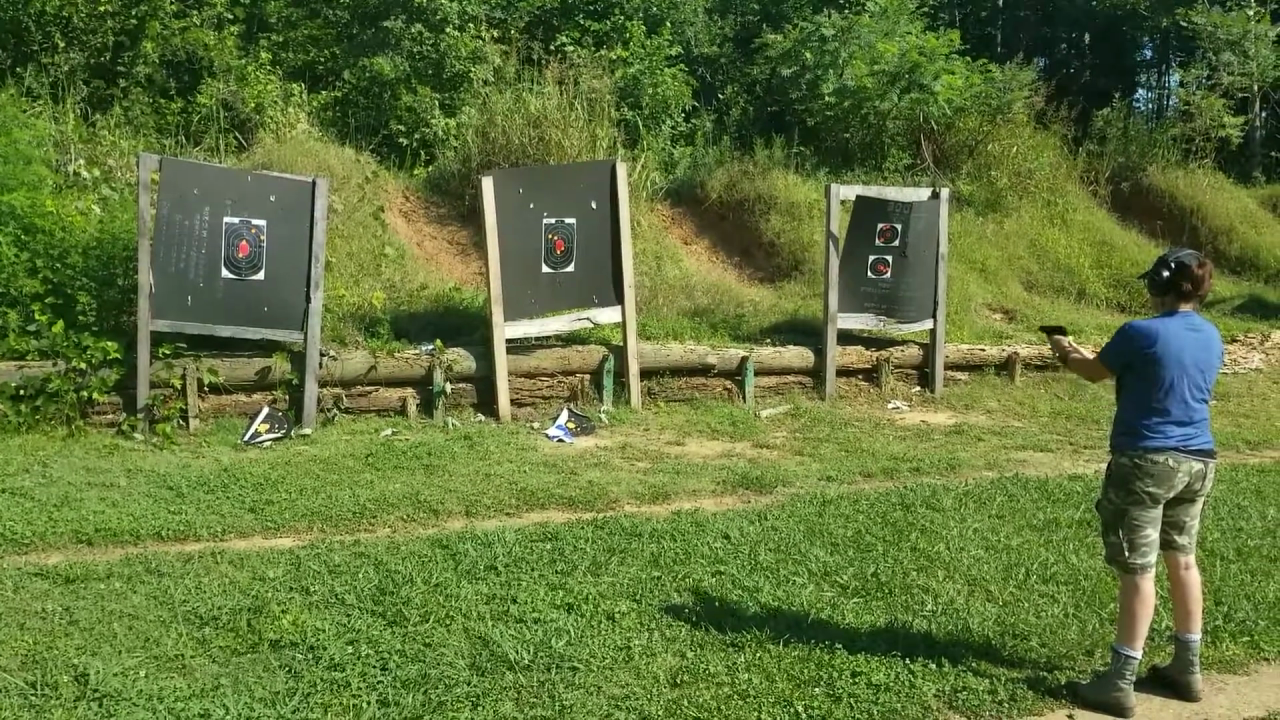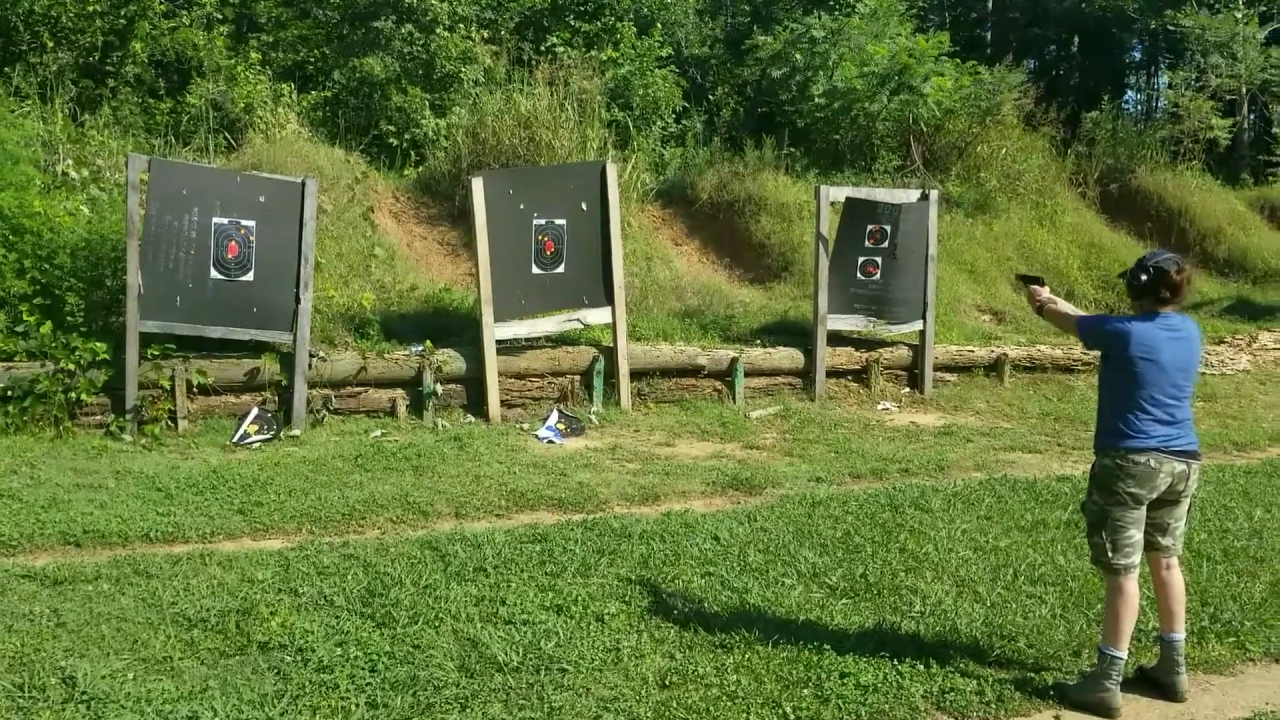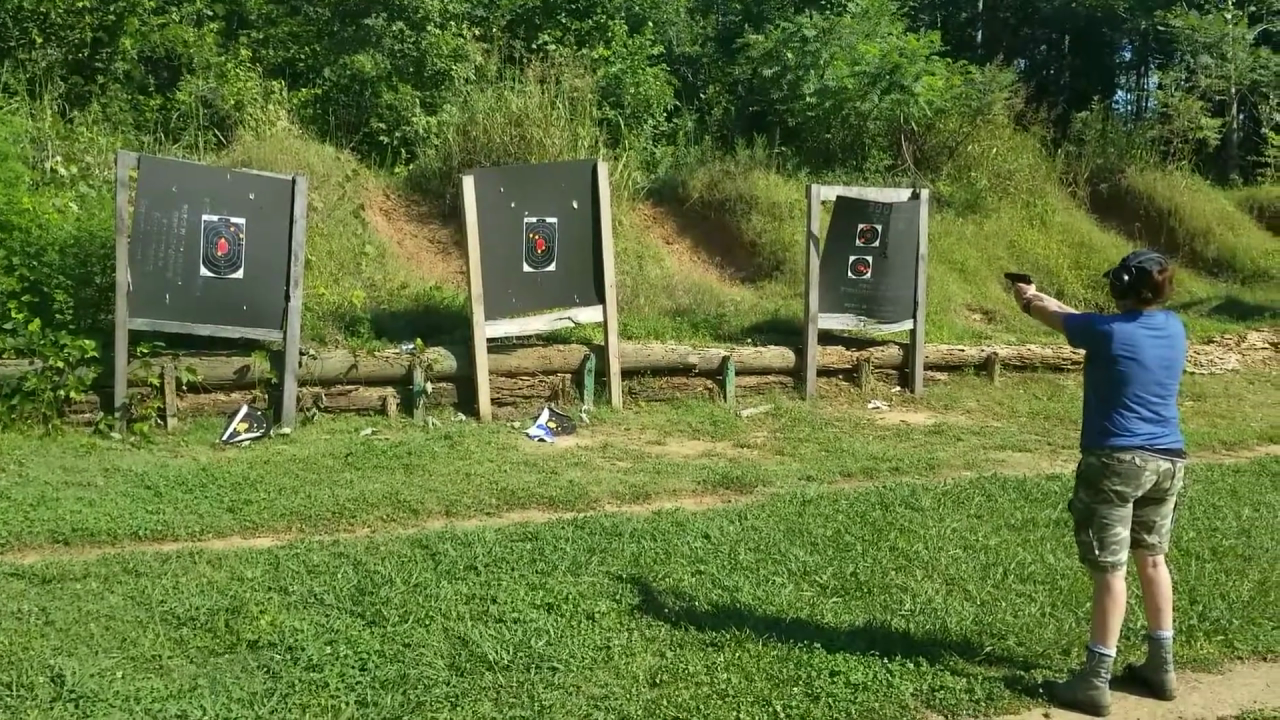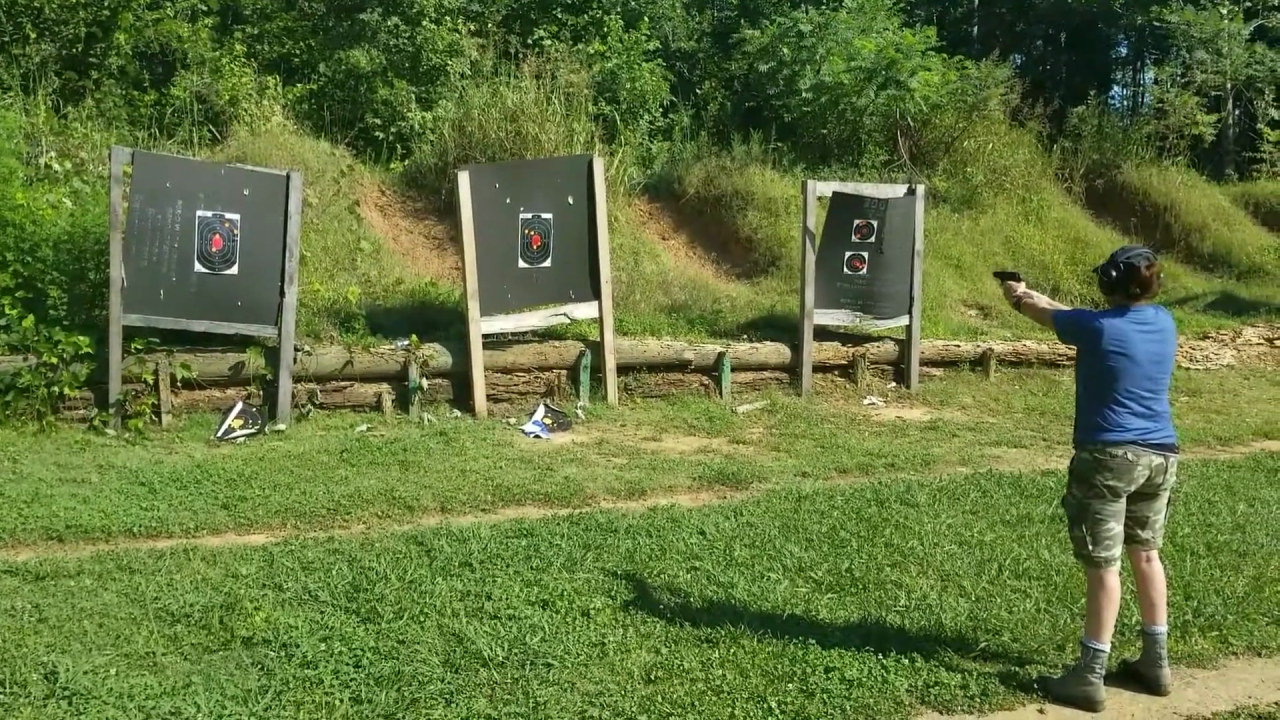
dt=0.7s
person 1, frame 1
left shoulder: (1141, 333)
right shoulder: (1211, 337)
left elbow: (1095, 371)
left wrist: (1066, 353)
right wrist: (1083, 353)
left hip: (1146, 463)
right hip: (1198, 461)
left knee: (1137, 571)
right knee: (1182, 560)
right ankle: (1187, 668)
person 1, frame 2
left shoulder: (1123, 332)
right shoulder: (1189, 331)
left elbow: (1070, 322)
left wrist: (1041, 302)
right wrist: (1055, 299)
left hip: (1130, 464)
right hip: (1182, 462)
left knee: (1123, 571)
right knee: (1166, 561)
right ankle: (1173, 669)
person 1, frame 3
left shoulder: (1109, 331)
right shoulder: (1173, 327)
left elbow: (1056, 318)
left wrist: (1029, 299)
right wrist: (1043, 297)
left hip: (1116, 462)
right hip: (1168, 460)
left knee: (1110, 570)
right knee: (1152, 558)
left ankle: (1095, 682)
right ankle: (1161, 666)
person 1, frame 4
left shoulder: (1098, 327)
right shoulder: (1164, 321)
left elbow: (1046, 315)
left wrist: (1018, 297)
right wrist: (1033, 294)
left hip: (1109, 457)
right hip: (1160, 456)
left knee: (1104, 565)
right knee: (1146, 554)
left ankle: (1090, 677)
right ankle: (1156, 662)
